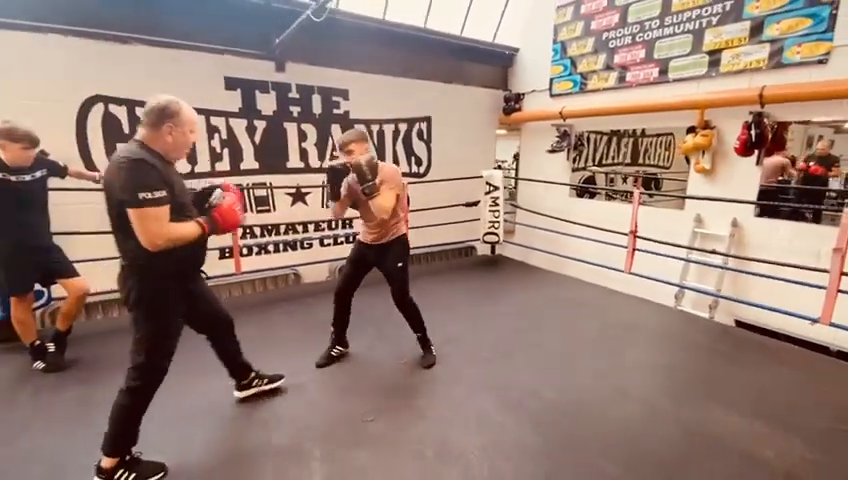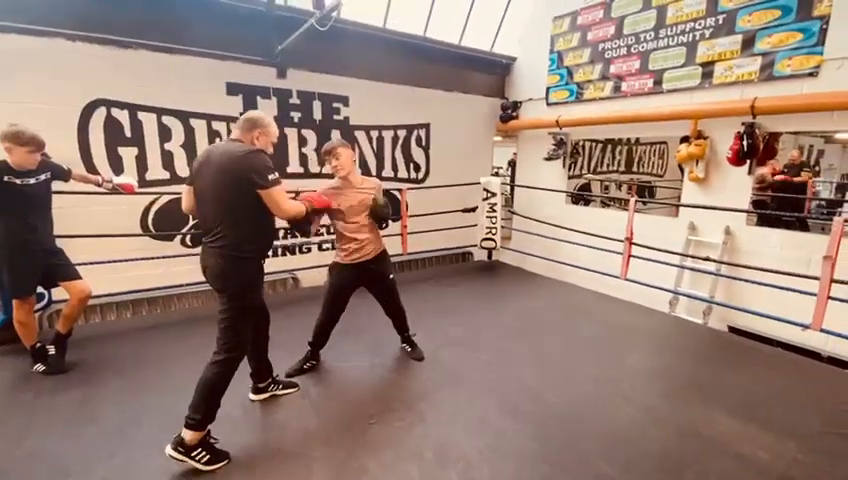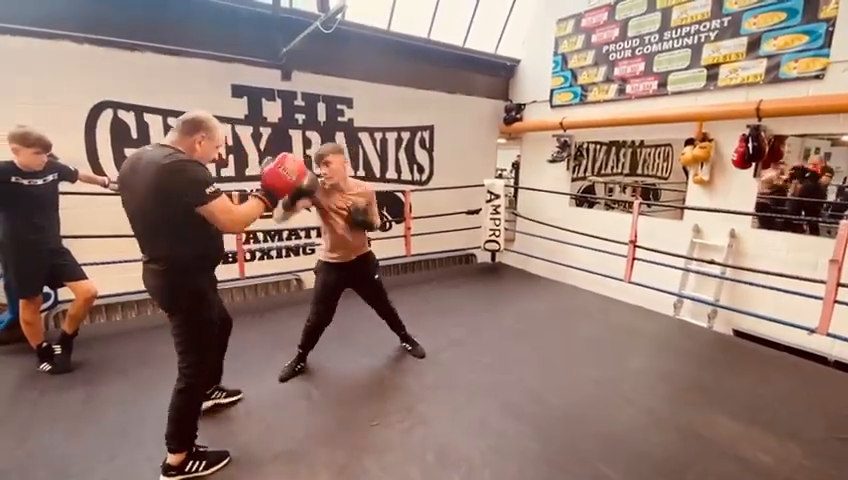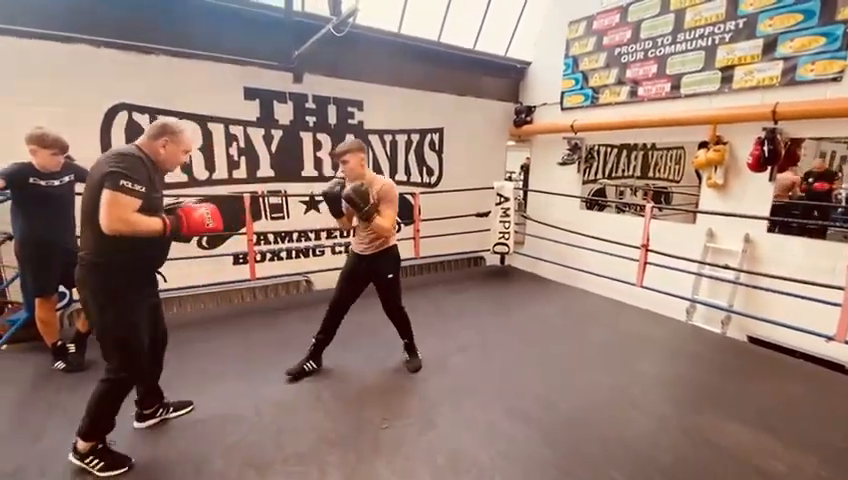
dt=0.7s
person 1, frame 1
left shoulder: (153, 160)
right shoulder: (136, 167)
right elbow: (155, 237)
left wrist: (203, 203)
right wrist: (210, 222)
left hip: (181, 276)
right hip: (154, 285)
left knee: (220, 325)
right knee: (148, 371)
left ankle: (246, 379)
person 1, frame 2
left shoulder: (206, 157)
right shoulder: (252, 159)
left elbow: (189, 206)
right elbow: (285, 210)
right wrist: (312, 203)
left hip: (218, 254)
right hip: (237, 262)
left knee: (258, 319)
right knee: (231, 347)
left ankle: (263, 382)
right ankle: (189, 438)
person 1, frame 3
left shoulder: (135, 162)
right shoulder: (183, 169)
right elbow: (232, 221)
right wrist: (268, 196)
left hip: (163, 270)
right hip: (185, 278)
left knee: (219, 324)
right knee: (196, 364)
left ankle: (208, 391)
person 1, frame 4
left shoulder: (139, 165)
right shoulder: (126, 164)
right elbow: (114, 222)
left wrist: (175, 216)
right wrist: (173, 225)
left hip: (136, 274)
right hip: (110, 278)
left knee: (154, 341)
right knee: (124, 362)
left ankle: (149, 406)
right ankle: (87, 445)
person 2, frame 1
left shoulder: (41, 164)
left elbow: (71, 171)
left wrist: (99, 177)
left hip: (44, 245)
left knee: (80, 289)
right knee: (21, 301)
left ankle: (56, 342)
right ankle: (37, 351)
person 2, frame 2
left shoulder: (46, 167)
left elbow: (74, 174)
left wrist: (104, 182)
left hip: (47, 247)
left knee: (82, 291)
right knee: (24, 303)
left ankle: (57, 344)
right ankle: (38, 355)
person 2, frame 3
left shoulder: (53, 168)
left elbow: (81, 175)
left wrist: (108, 182)
left hip: (53, 246)
left knee: (87, 291)
right knee: (30, 303)
left ankle: (63, 343)
right ankle: (44, 353)
person 2, frame 4
left shoulder: (70, 169)
right shoulder: (21, 172)
left hip: (68, 247)
right hip: (35, 250)
right knee: (45, 301)
left ankle: (77, 342)
right ankle: (58, 352)
person 3, frame 1
left shoulder: (389, 172)
right shoulder: (351, 178)
left elbow: (383, 212)
right elbow: (337, 214)
left wrist: (368, 183)
right wrist: (334, 184)
left hip: (393, 242)
right hip: (365, 243)
left knee: (401, 297)
right knee: (342, 291)
left ankle: (426, 345)
right ankle: (338, 343)
person 3, frame 2
left shoulder: (373, 185)
right shoulder: (328, 191)
left wrist: (382, 213)
left hip: (376, 259)
right hip: (345, 265)
left knee: (393, 306)
right knee: (328, 316)
left ankle: (407, 340)
right ankle: (312, 355)
person 3, frame 3
left shoulder: (365, 190)
right shoulder: (317, 190)
left elbow: (375, 223)
right elbow: (280, 217)
left wrist: (367, 222)
right wrist: (291, 199)
left hip: (361, 260)
right hip: (331, 264)
left knee: (383, 306)
right knee: (319, 318)
left ankle: (405, 338)
right ankle: (300, 358)
person 3, frame 4
left shoulder: (385, 187)
right shoulder: (349, 186)
left elbow: (387, 230)
right elbow: (346, 225)
left wrist: (365, 209)
right wrist: (335, 206)
left hip: (384, 255)
right hip: (358, 255)
left knee: (393, 307)
right knee: (337, 306)
left ankle: (411, 350)
right ankle: (313, 357)
